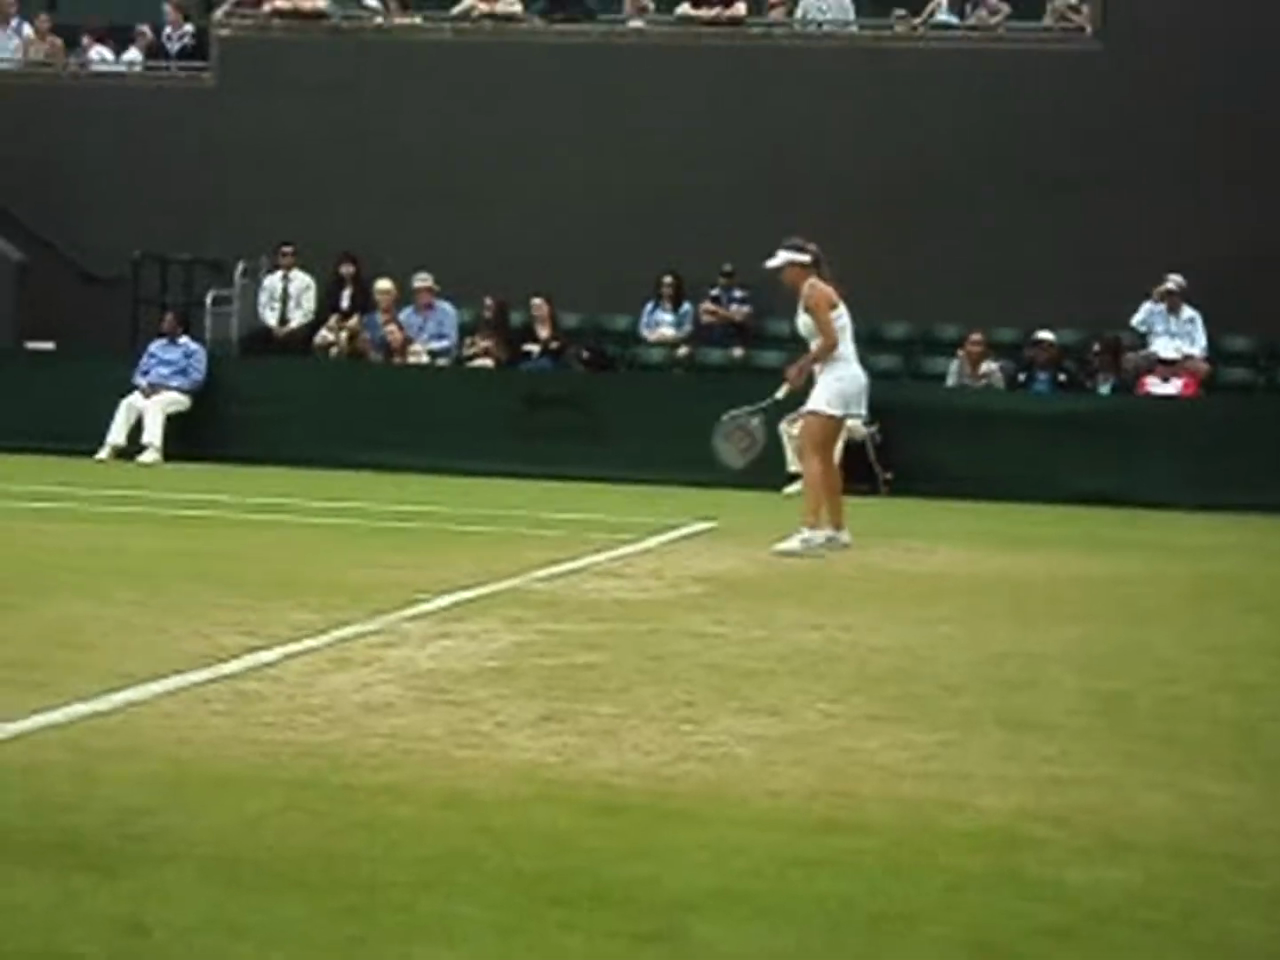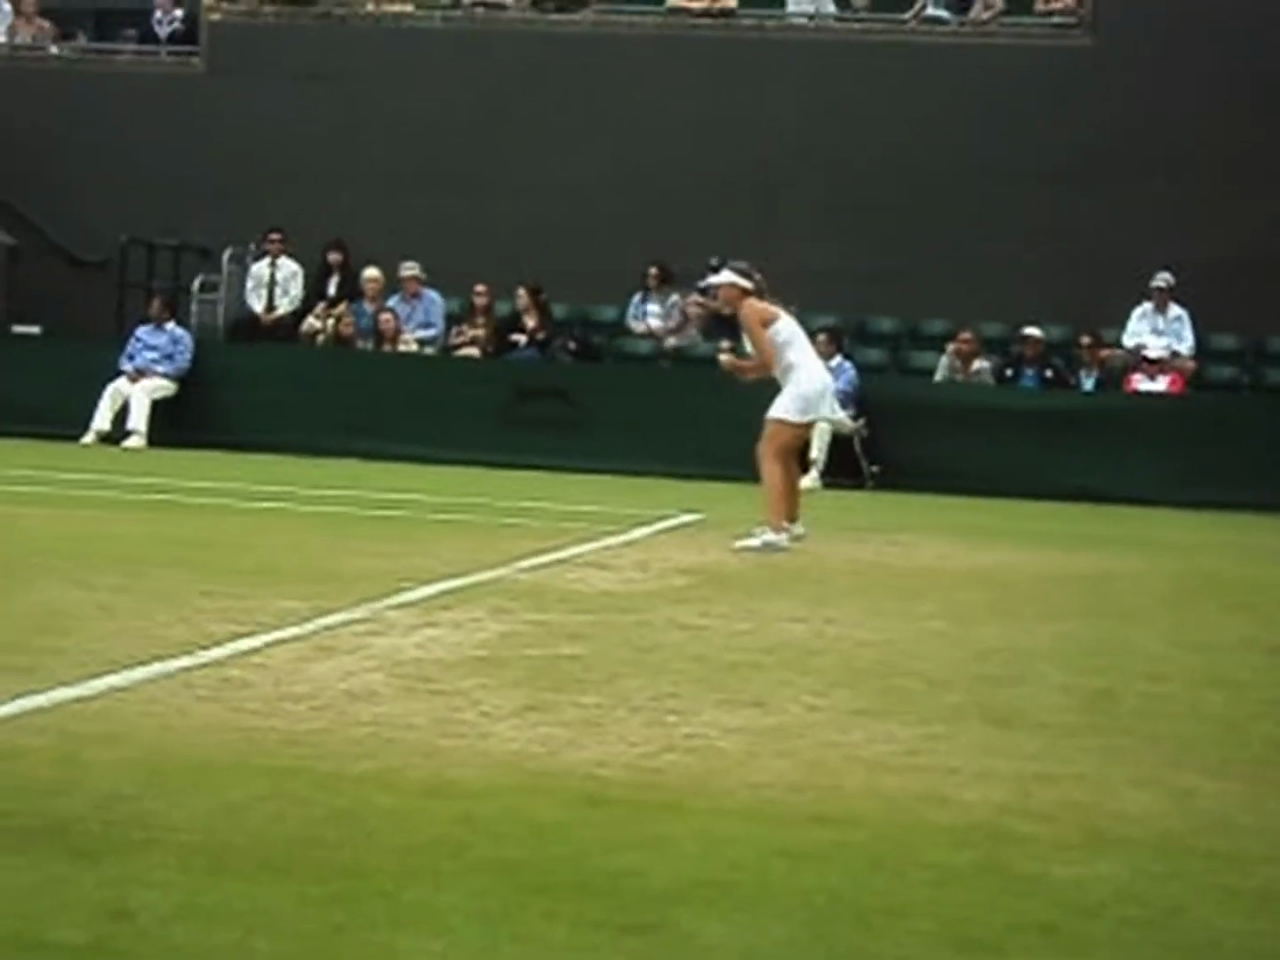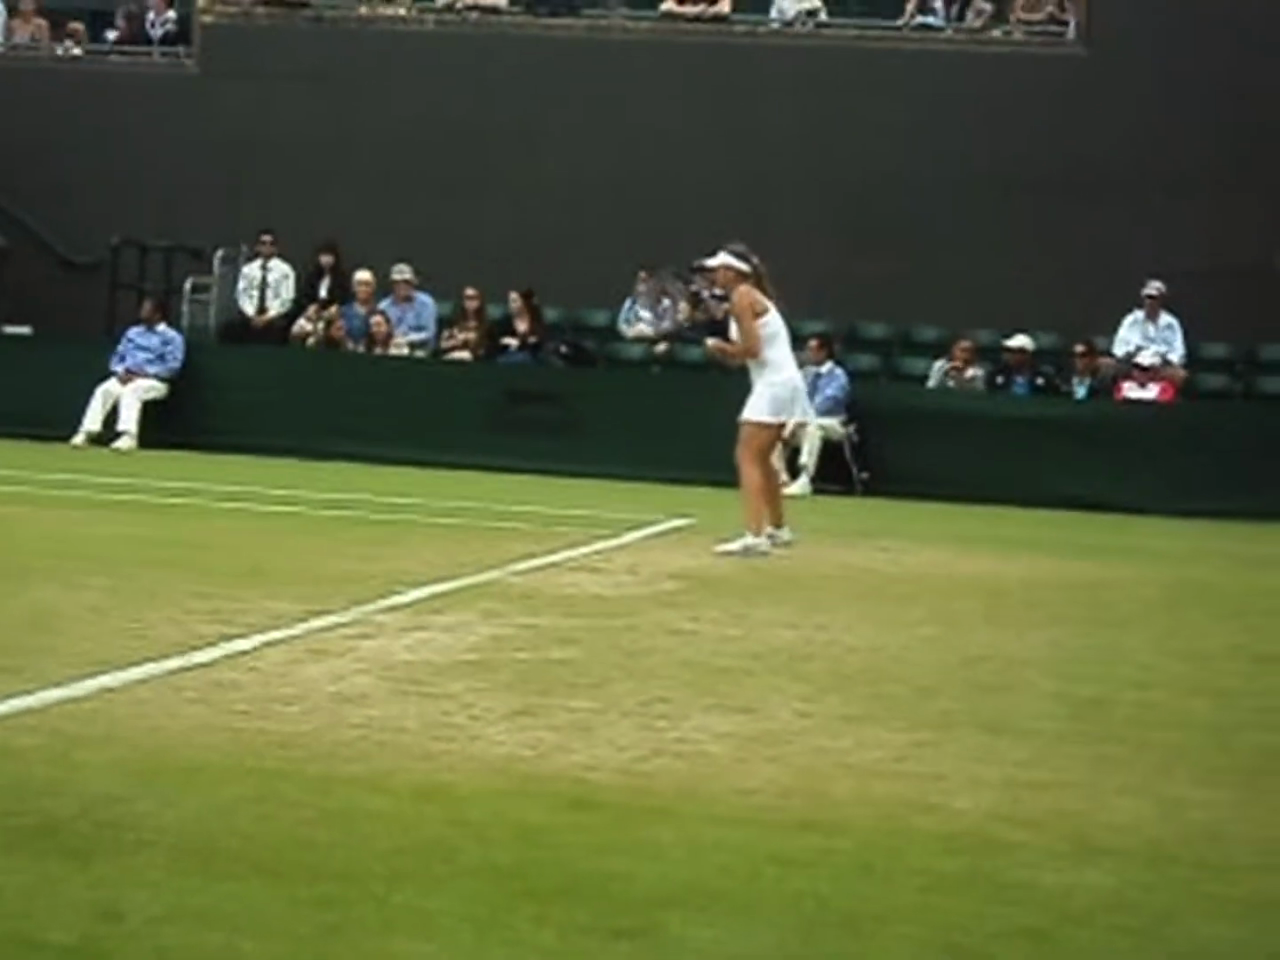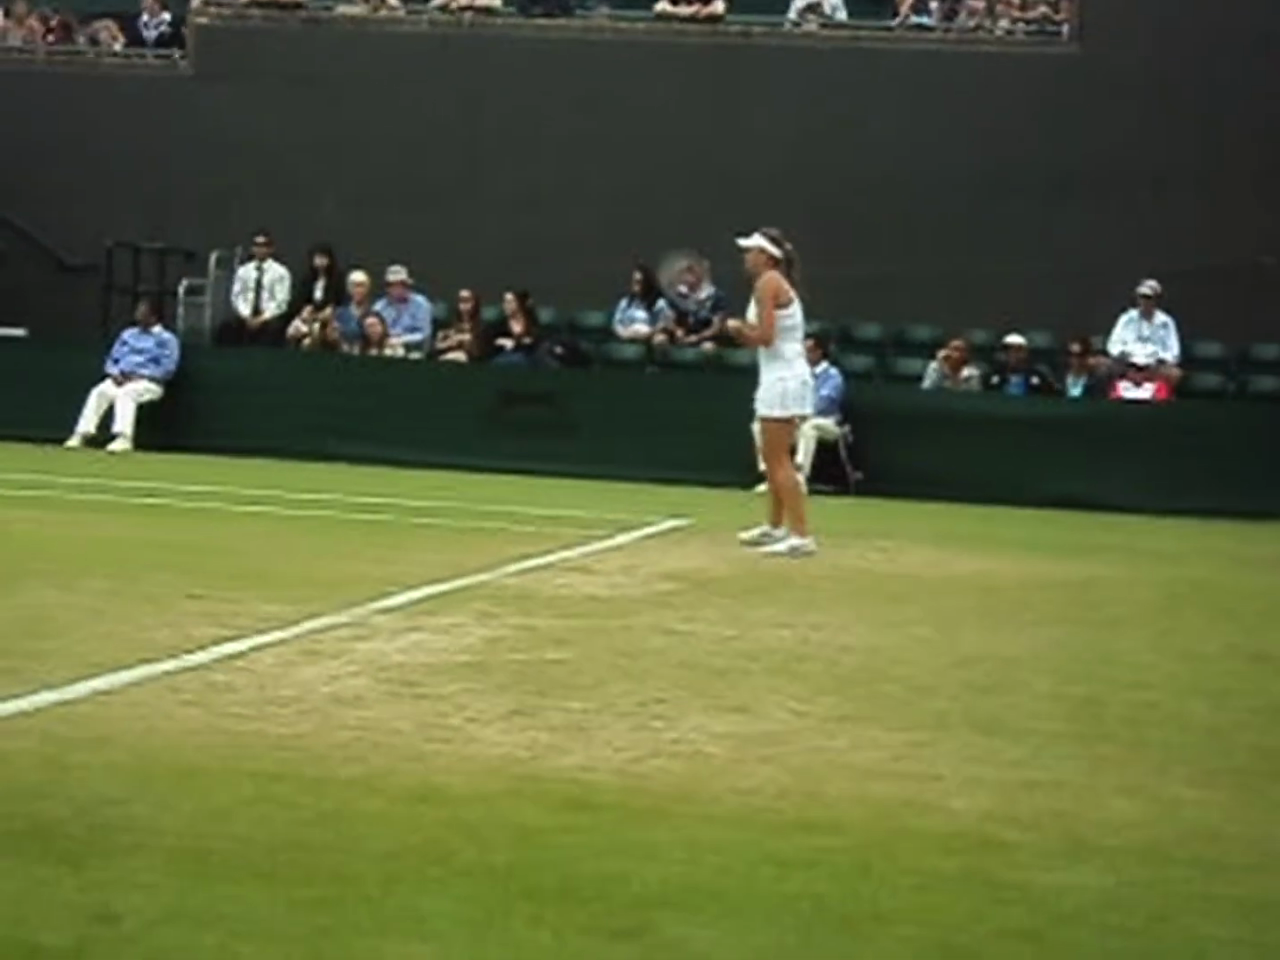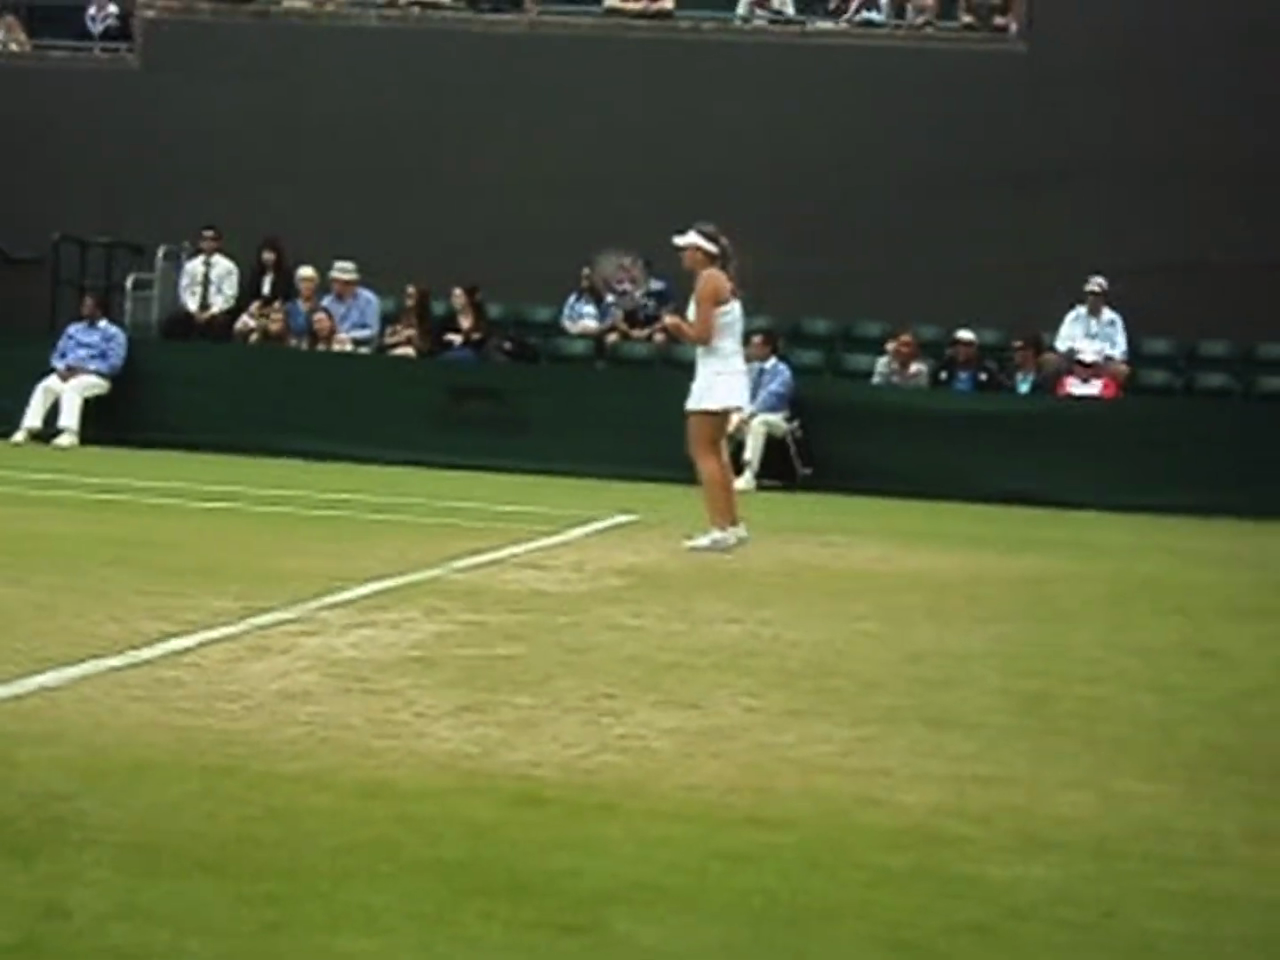
dt=1s
person 1, frame 1
left shoulder: (812, 291)
right shoulder: (814, 291)
left elbow: (831, 342)
left wrist: (803, 367)
right wrist: (803, 368)
left hip: (838, 380)
right hip: (837, 379)
left knee: (809, 452)
right knee: (823, 456)
left ankle: (810, 532)
right ankle: (837, 530)
person 1, frame 2
left shoulder: (750, 312)
right shoulder: (758, 310)
left elbow: (769, 360)
left wrist: (740, 365)
right wrist: (745, 370)
left hip: (804, 386)
right hip: (812, 385)
left knee: (768, 454)
right knee: (786, 453)
left ankle: (776, 532)
right ankle: (789, 523)
person 1, frame 3
left shoulder: (741, 296)
right shoulder: (752, 296)
left elbow: (751, 348)
left wrist: (722, 348)
right wrist: (727, 352)
left hip: (774, 386)
right hip: (780, 384)
left knee: (746, 458)
right knee: (760, 458)
left ankle: (755, 537)
right ankle: (778, 529)
person 1, frame 4
left shoulder: (767, 283)
right shoulder: (778, 284)
left elbow: (764, 336)
left wrist: (740, 328)
right wrist: (744, 332)
left hip: (782, 379)
right hip: (783, 378)
left knee: (778, 459)
right knee: (773, 456)
left ankle: (801, 537)
right ankle: (775, 525)
person 1, frame 5
left shoulder: (707, 280)
right shoulder: (719, 281)
left elbow: (702, 336)
left wrist: (677, 325)
right wrist: (679, 329)
left hip: (718, 375)
right hip: (722, 374)
left knee: (701, 451)
right knee: (711, 451)
left ankle: (720, 531)
right ankle: (732, 525)
